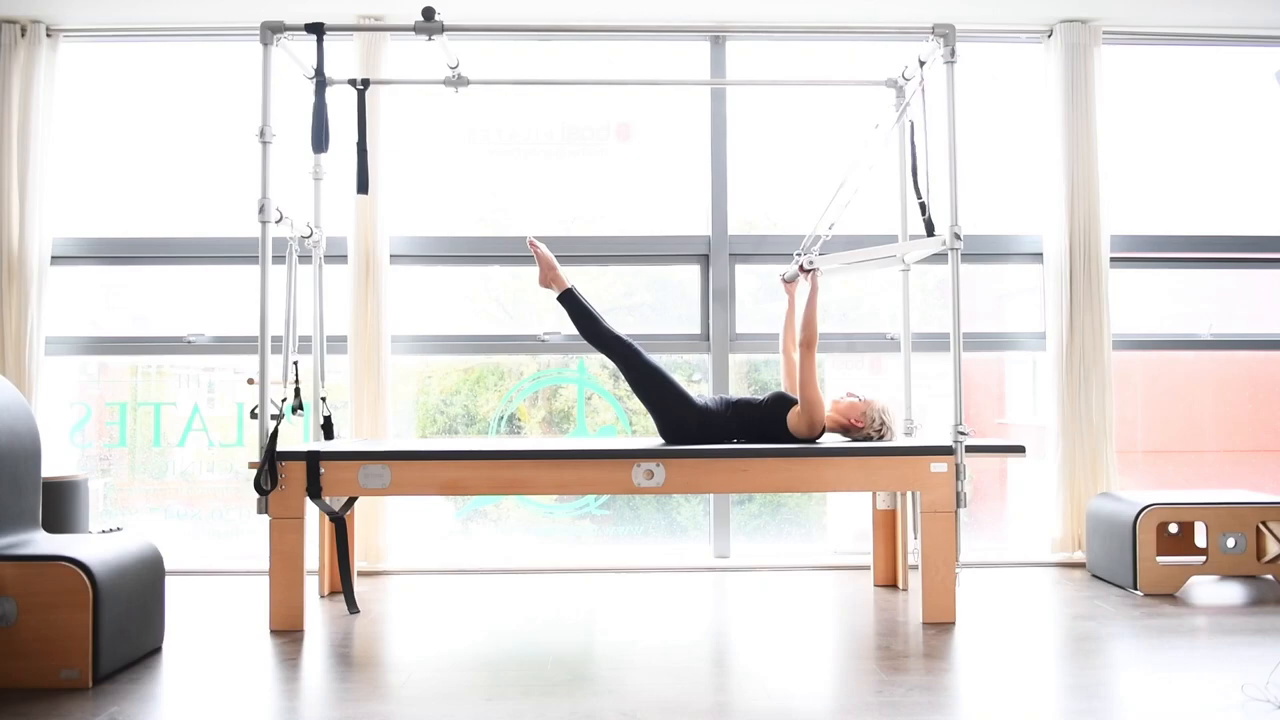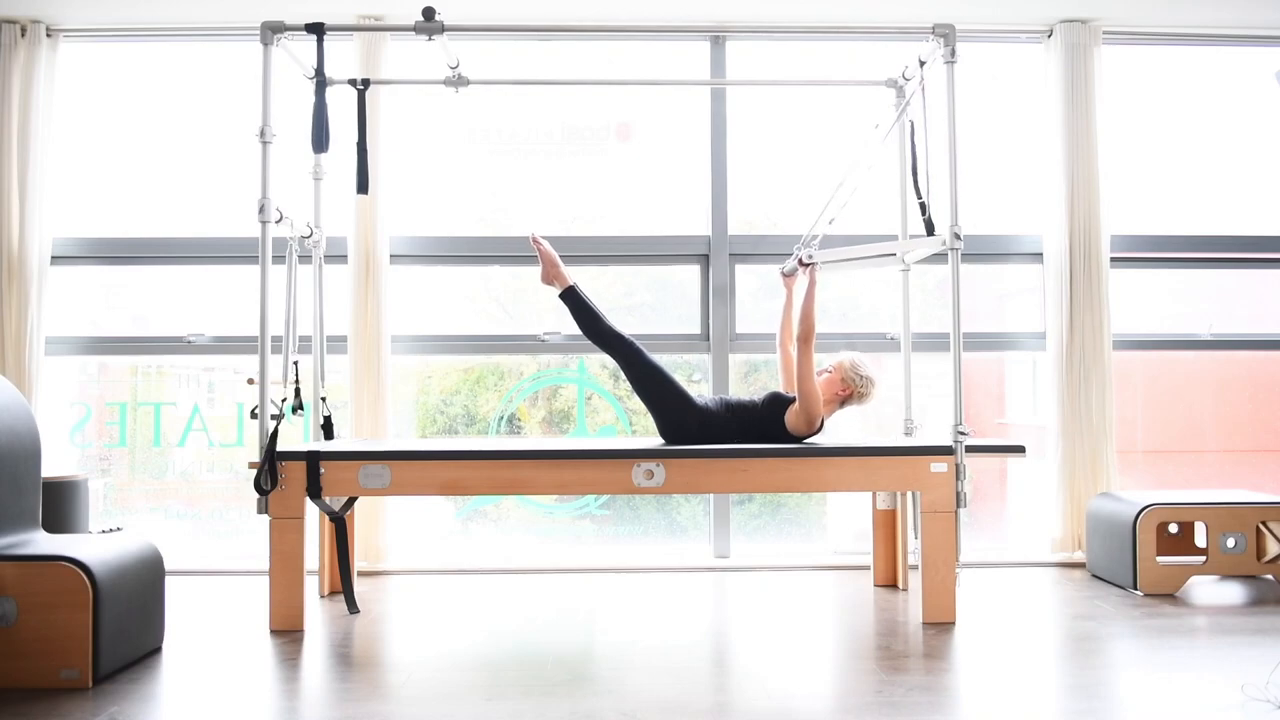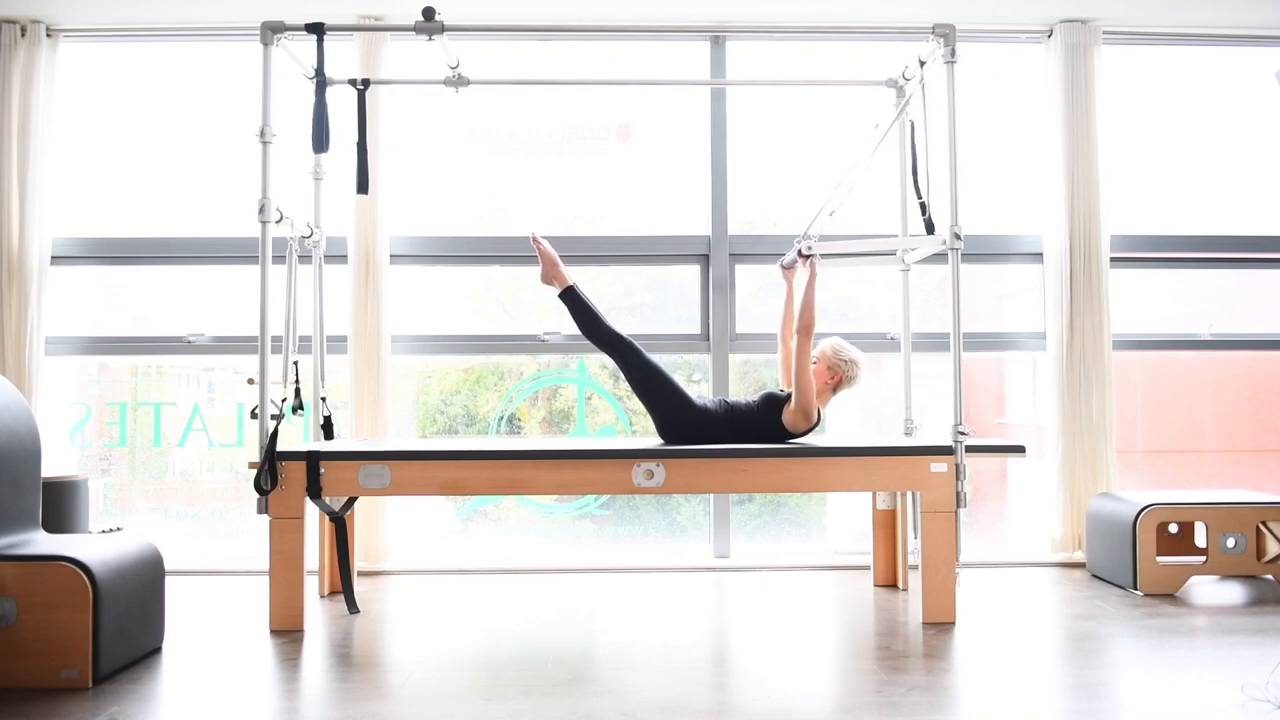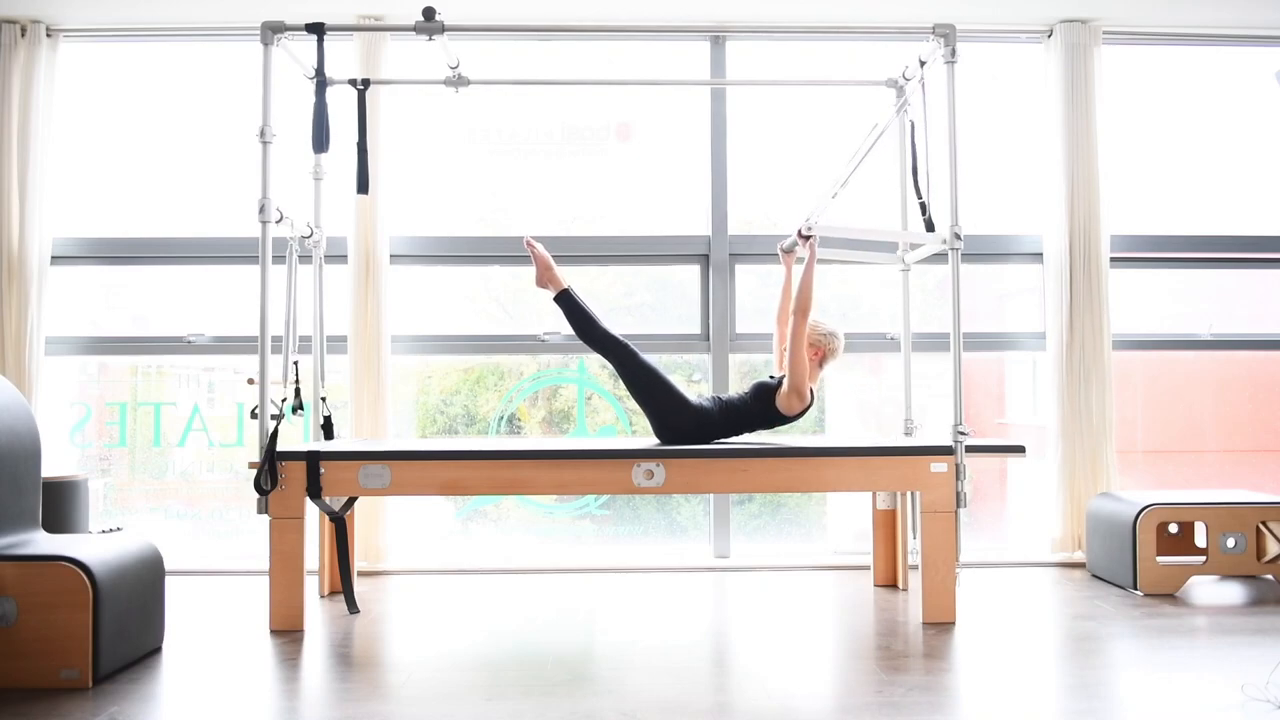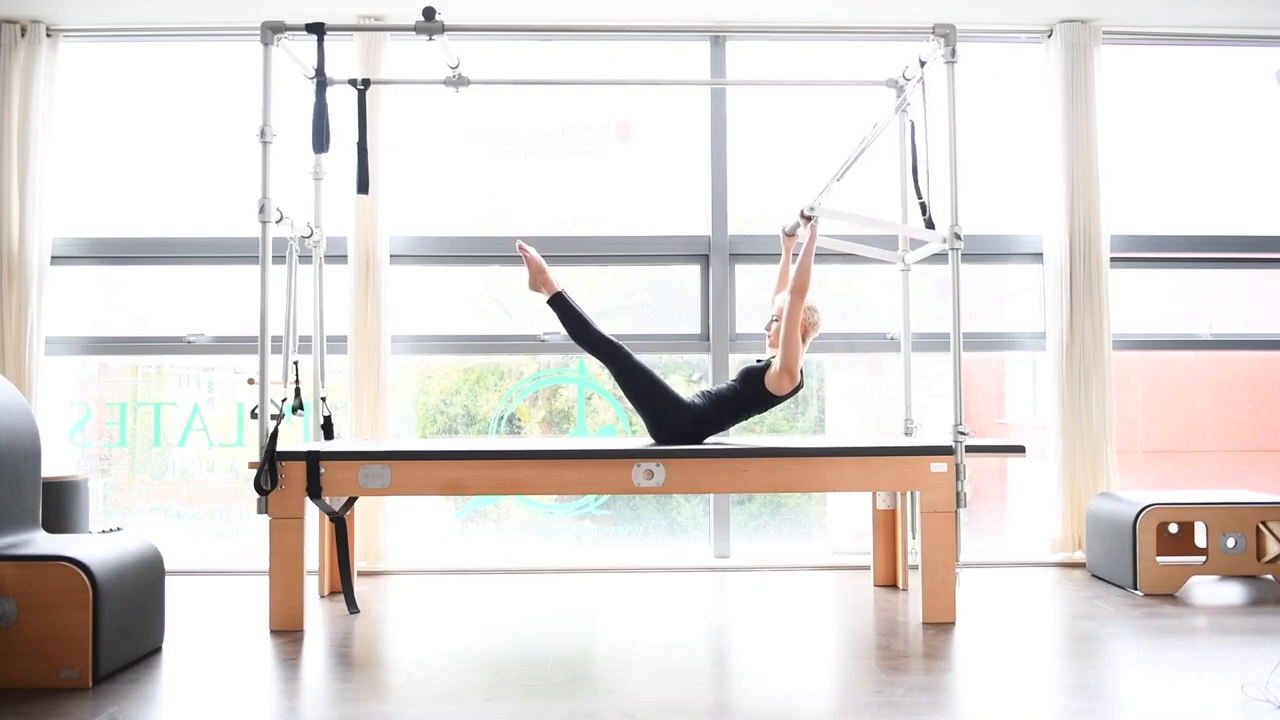
dt=1s
person 1, frame 1
left shoulder: (811, 423)
right shoulder: (808, 417)
left elbow: (806, 347)
right elbow: (789, 350)
left wrist: (813, 290)
right wrist: (791, 296)
left hip: (694, 424)
right hip: (696, 420)
left knee: (621, 347)
right knee: (621, 347)
left ankle: (559, 283)
person 1, frame 2
left shoulder: (809, 416)
right shoulder: (798, 409)
left elbow: (804, 341)
right elbow: (786, 344)
left wrist: (812, 284)
right wrist: (789, 291)
left hip: (694, 425)
right hip: (694, 422)
left knee: (623, 346)
right knee: (621, 346)
left ankle: (562, 280)
person 1, frame 3
left shoulder: (805, 412)
right shoulder: (794, 402)
left elbow: (803, 335)
right elbow: (787, 339)
left wrist: (811, 278)
right wrist: (789, 284)
left hip: (693, 426)
right hip: (695, 423)
left knee: (623, 347)
left ankle: (561, 280)
person 1, frame 4
left shoulder: (798, 394)
right shoulder: (786, 386)
left elbow: (800, 316)
right elbow: (783, 323)
left wrist: (810, 260)
right wrist: (788, 268)
left hip: (690, 425)
right hip: (690, 424)
left knee: (619, 349)
left ankle: (556, 282)
person 1, frame 5
left shoulder: (787, 372)
right shoulder: (775, 366)
left elbow: (796, 297)
right elbow: (783, 299)
left wrist: (810, 240)
right wrist: (787, 250)
left hip: (683, 424)
right hip: (684, 424)
left knee: (614, 352)
left ankle: (549, 286)
